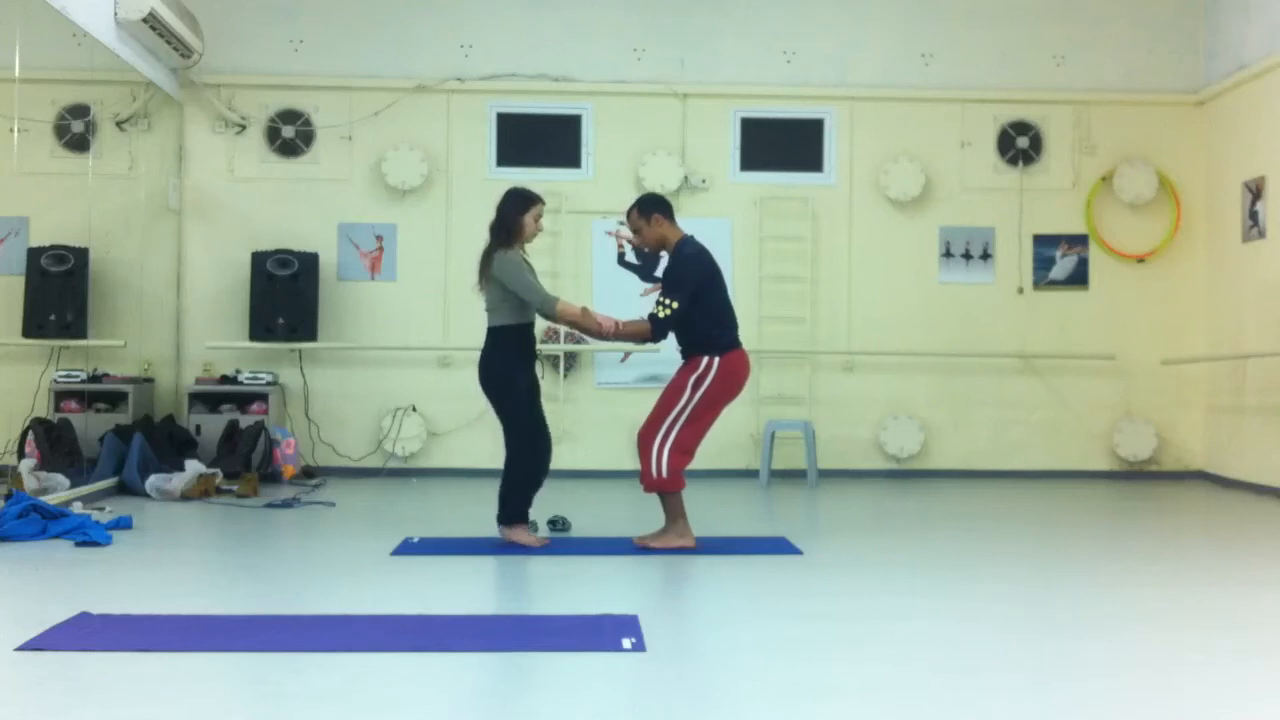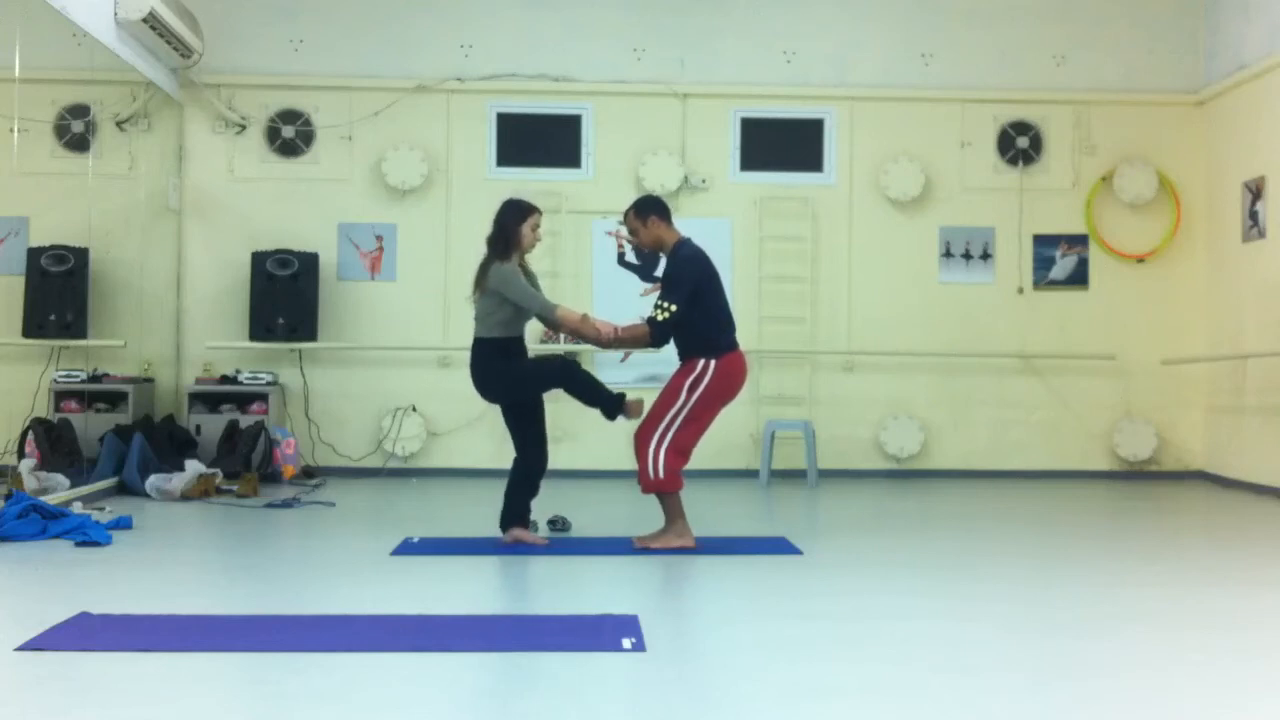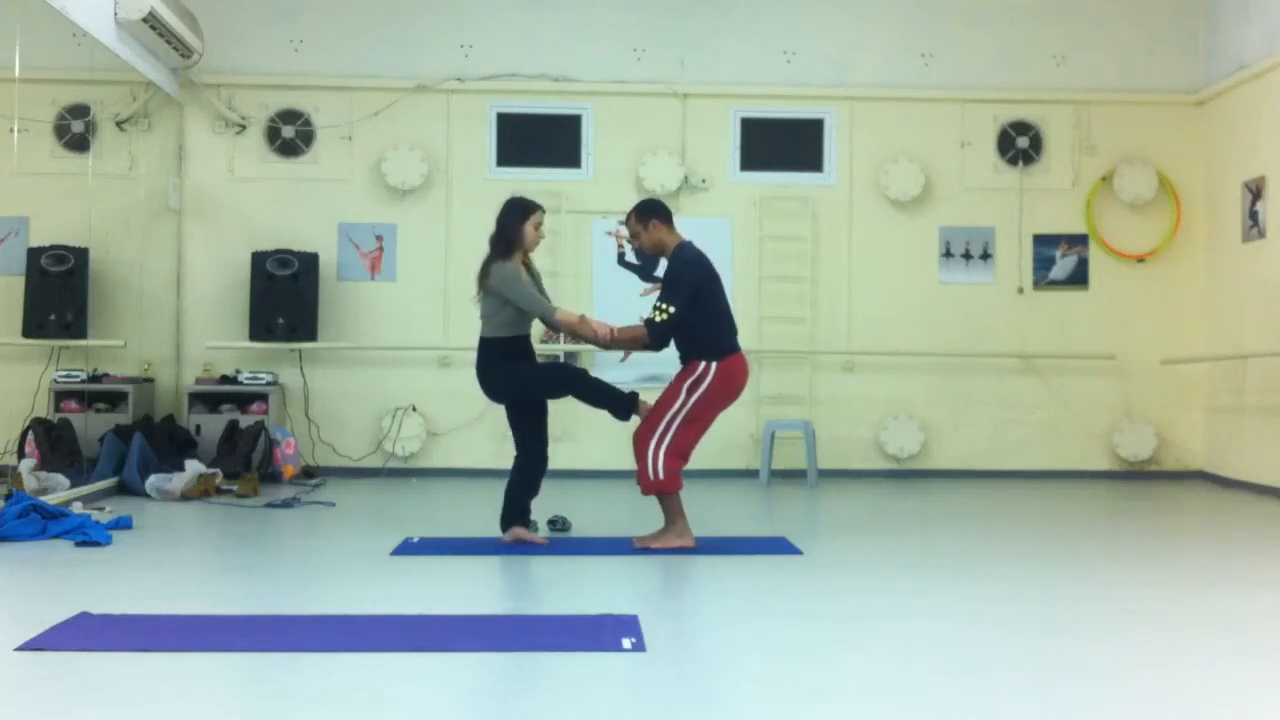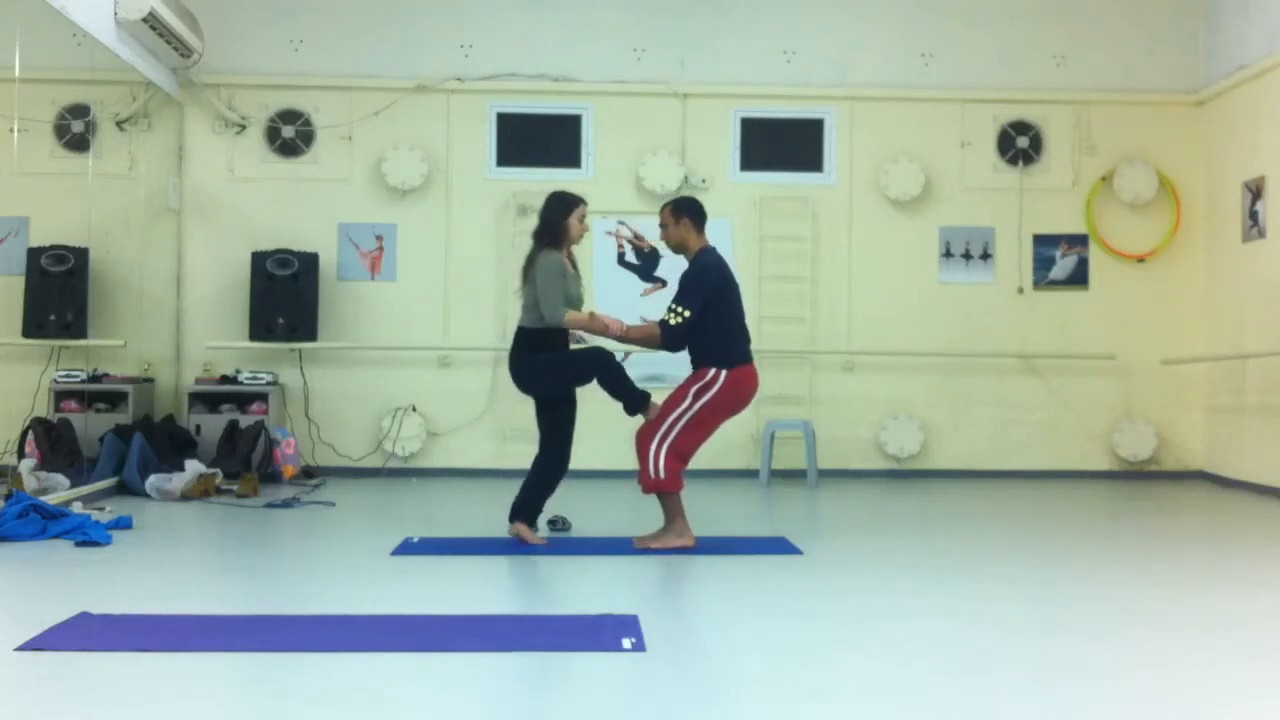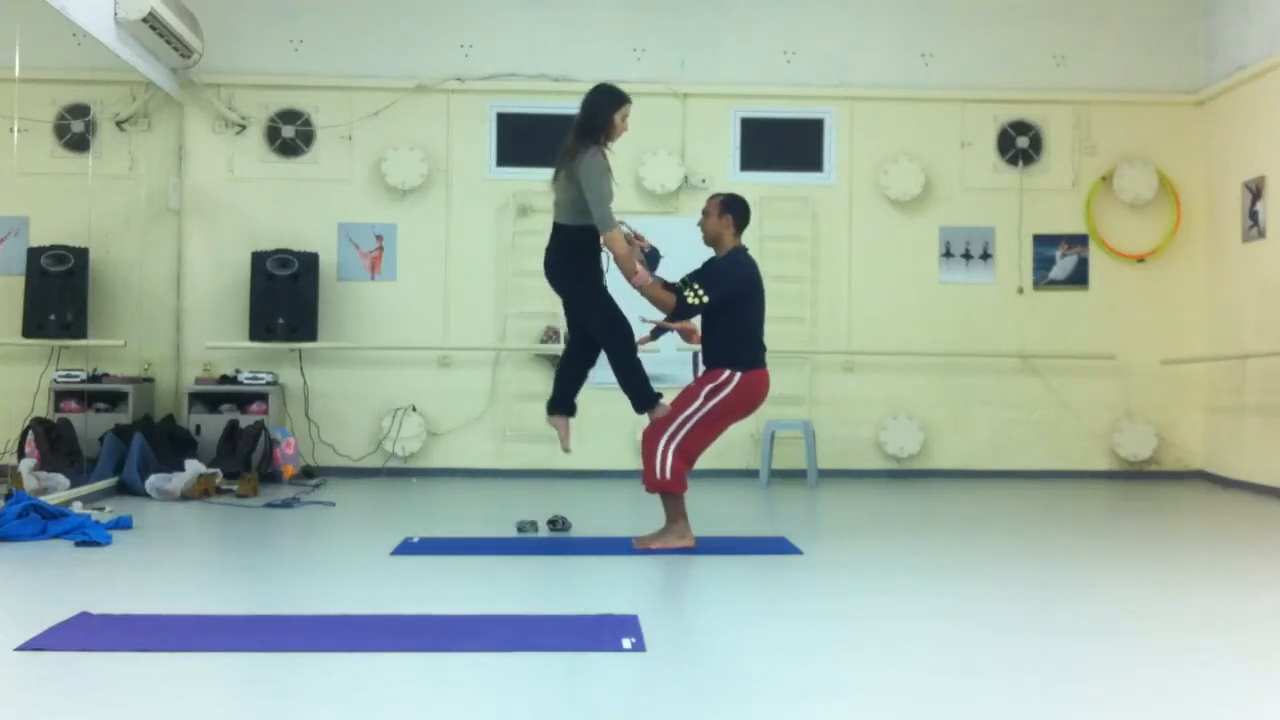
dt=1s
person 1, frame 1
left shoulder: (516, 259)
right shoulder: (503, 259)
left elbow: (542, 307)
right elbow: (542, 301)
left wrist: (584, 323)
right wrist: (590, 317)
left hip: (518, 360)
right hip: (503, 361)
left knee: (525, 443)
right knee: (532, 442)
left ankle: (516, 520)
right ankle: (511, 520)
person 1, frame 2
left shoulder: (522, 271)
right shoulder: (499, 270)
left elbow: (547, 317)
right elbow: (544, 308)
left wrist: (586, 331)
right wrist: (589, 322)
left hip: (513, 364)
right hip: (492, 367)
left knee: (533, 452)
right knee: (563, 369)
left ankle: (514, 524)
right ankle: (618, 406)
person 1, frame 3
left shoulder: (527, 270)
right shoulder: (501, 270)
left elbow: (548, 316)
right elbow: (543, 310)
left wrist: (584, 330)
right wrist: (588, 323)
left hip: (521, 362)
right hip: (498, 366)
left knee: (534, 451)
right knee: (569, 377)
left ankle: (514, 524)
right ankle: (637, 407)
person 1, frame 4
left shoulder: (565, 260)
right shoulder: (548, 260)
right elbow: (553, 314)
left wrist: (600, 324)
right wrist: (599, 321)
left hip: (550, 358)
right hip: (531, 359)
left knee: (556, 451)
right knee: (599, 360)
left ankle: (522, 518)
right ankle: (645, 407)
person 1, frame 5
left shoulder: (585, 154)
right shoulder: (590, 158)
right elbow: (602, 219)
left wrist: (624, 243)
right wrist: (628, 263)
left hip: (576, 255)
right hip: (570, 259)
left knee: (586, 337)
right knee: (616, 332)
left ankle: (560, 410)
right ankle: (650, 406)
person 2, frame 1
left shoulder: (688, 259)
right shoulder: (686, 257)
left elbow: (658, 326)
right elbow: (661, 326)
left wrist: (610, 329)
right wrist: (614, 331)
left hip: (716, 365)
right hip: (710, 363)
left knee: (659, 442)
right knee: (658, 441)
left ankle: (680, 531)
right ankle: (675, 527)
person 2, frame 2
left shoulder: (685, 261)
right shoulder: (684, 258)
left elbow: (658, 330)
right elbow: (661, 331)
left wrist: (611, 334)
right wrist: (615, 338)
left hip: (713, 367)
right hip: (710, 365)
left knee: (655, 442)
right knee: (654, 441)
left ankle: (678, 530)
right ankle: (675, 528)
person 2, frame 3
left shoulder: (685, 264)
right shoulder: (685, 261)
left elbow: (656, 331)
right elbow: (661, 335)
left wrist: (607, 335)
right wrist: (613, 339)
left hip: (714, 370)
right hip: (712, 367)
left knee: (654, 442)
right knee: (655, 441)
left ankle: (679, 530)
right ankle: (674, 527)
person 2, frame 4
left shoulder: (702, 271)
right shoulder: (708, 265)
left elbow: (672, 337)
right elbow: (681, 332)
left wrist: (618, 332)
right wrist: (626, 331)
left hip: (723, 377)
right hip: (725, 375)
left knee: (656, 442)
right knee: (658, 441)
left ankle: (679, 530)
right ankle: (674, 527)
person 2, frame 5
left shoulder: (735, 268)
right shoulder: (720, 265)
left elbow: (680, 308)
right elbow: (676, 291)
left wrist: (638, 280)
left hip: (737, 379)
right hip: (730, 375)
left knee: (662, 440)
right knee: (665, 438)
left ankle: (679, 530)
right ankle: (675, 527)
